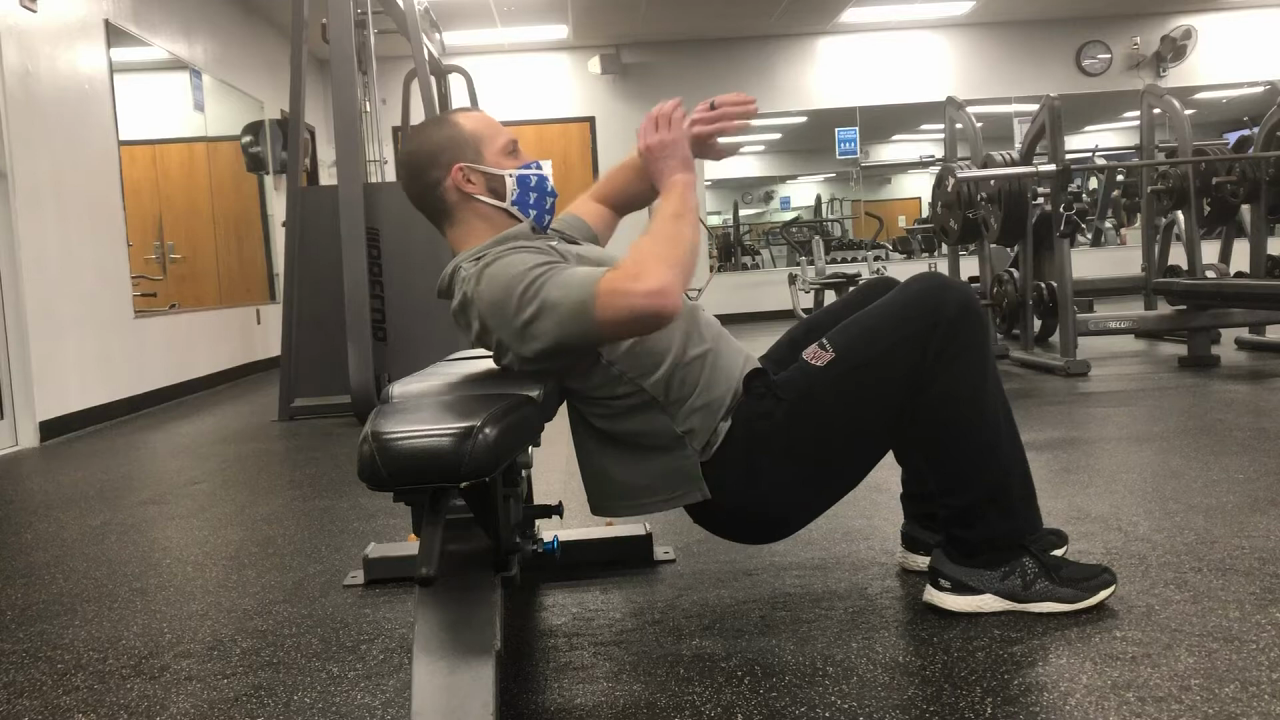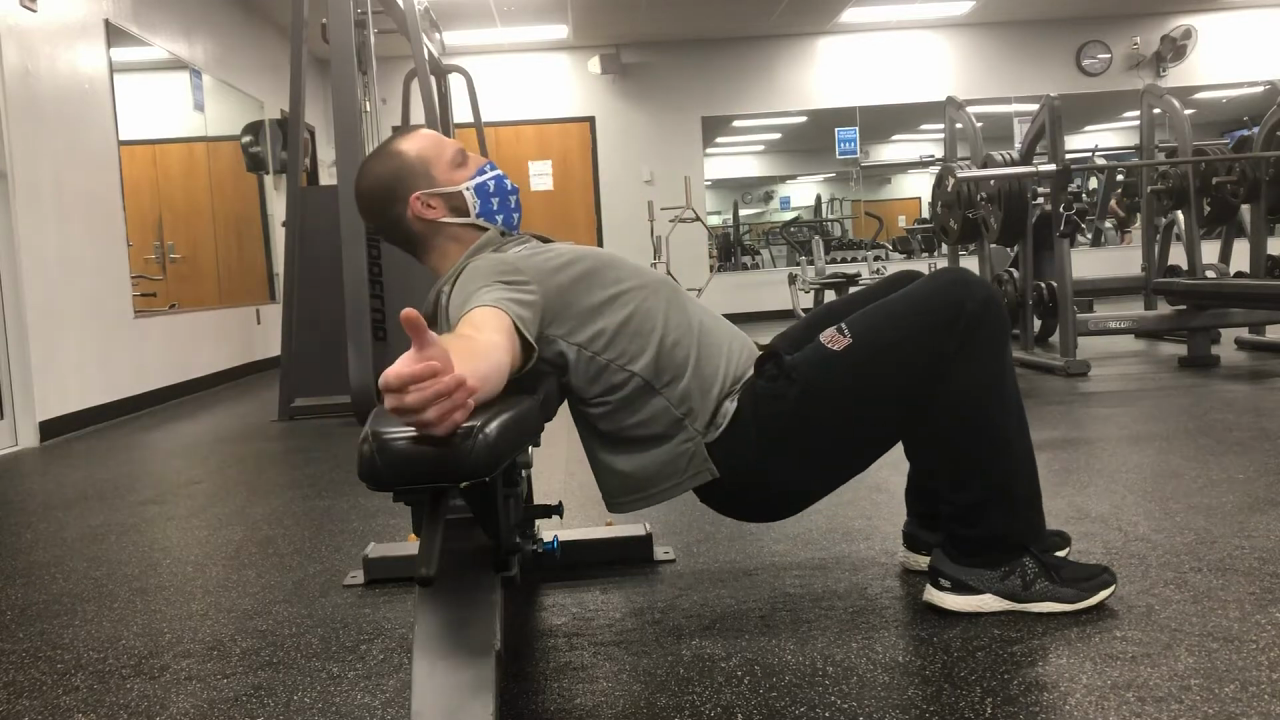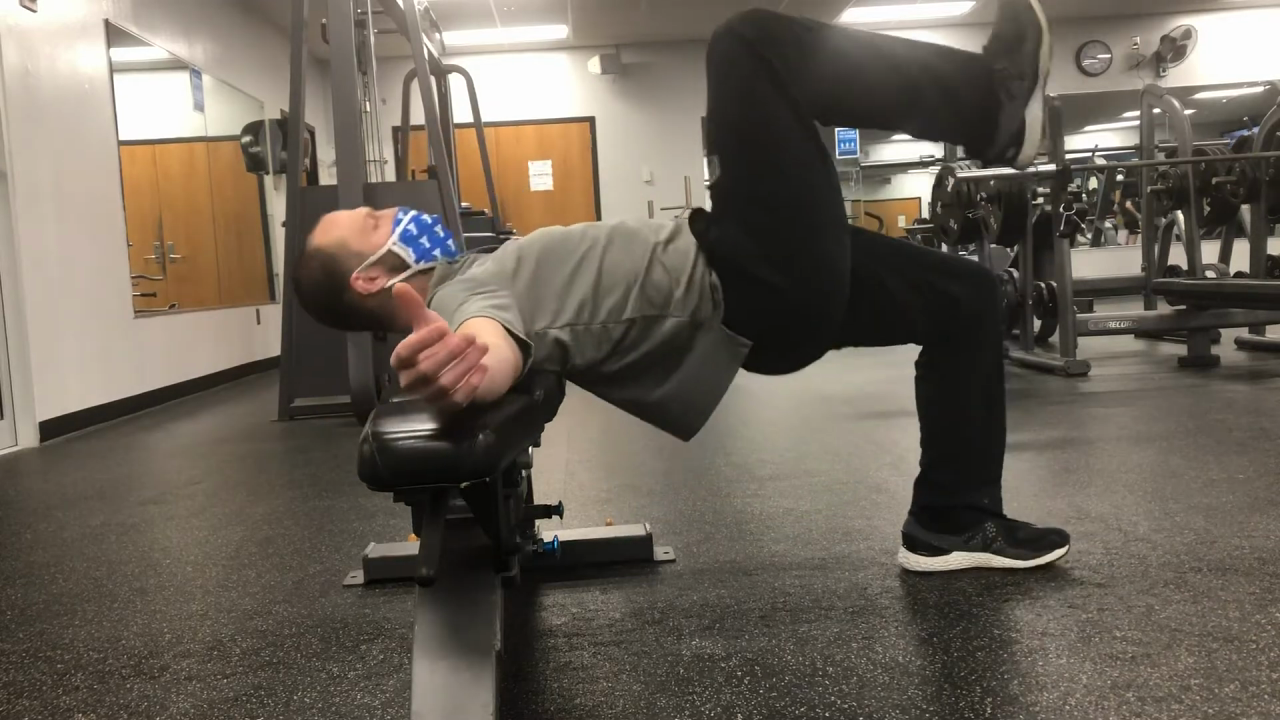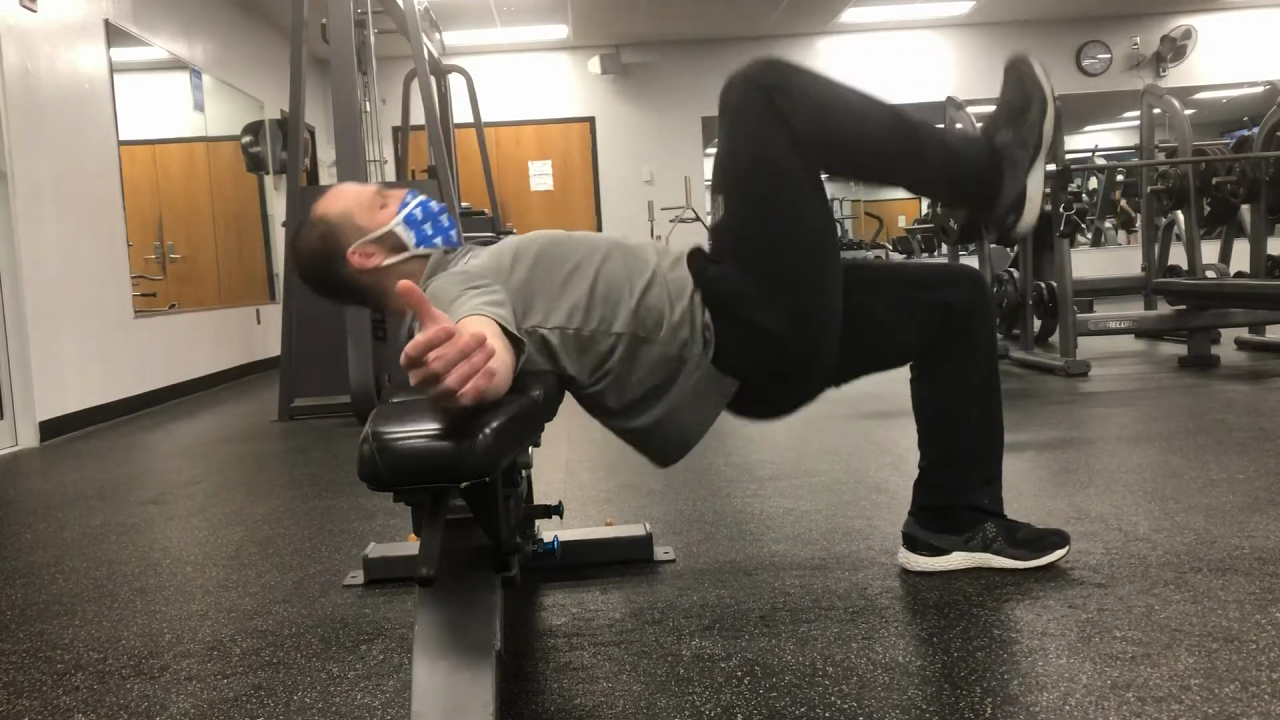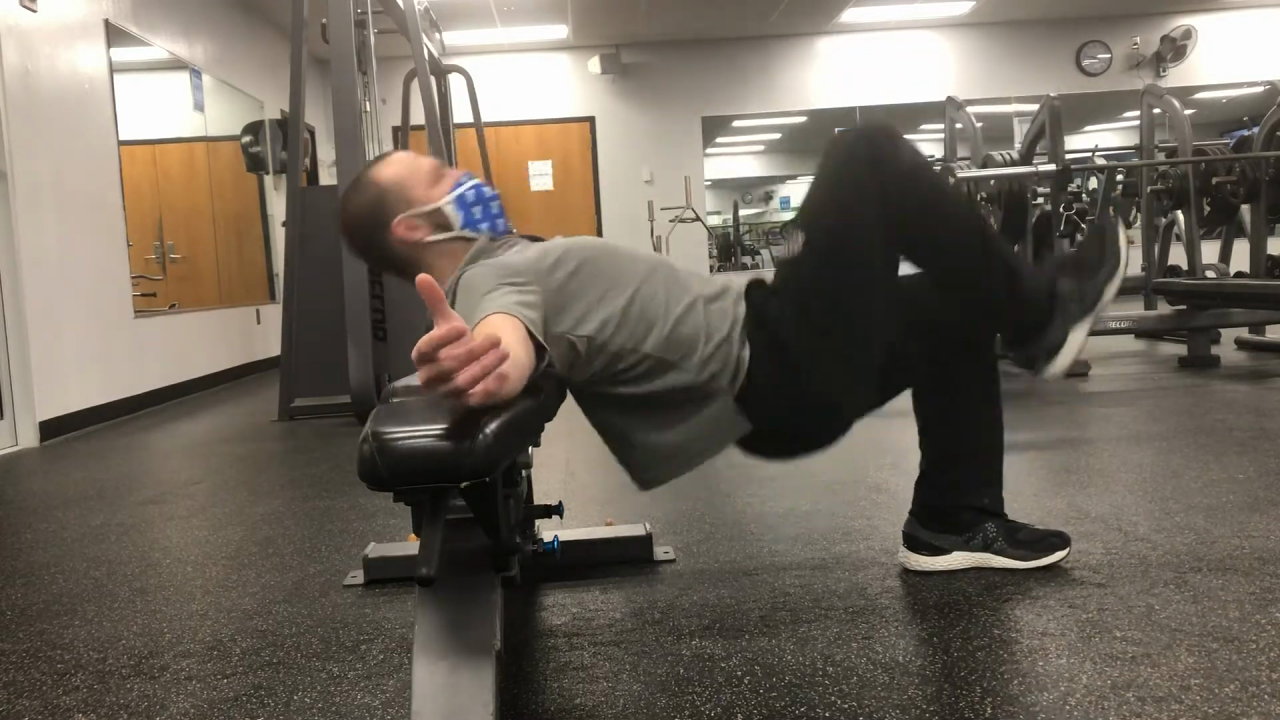
dt=1s
person 1, frame 1
left shoulder: (526, 243)
right shoulder: (505, 278)
left elbow: (607, 198)
right elbow: (653, 294)
left wrist: (673, 143)
right wrist: (678, 176)
left hip: (740, 414)
right hip: (745, 462)
left knee: (889, 299)
right knee: (939, 309)
left ankle: (938, 527)
right ankle: (990, 561)
person 1, frame 2
left shoulder: (502, 258)
right shoulder: (488, 282)
right elbow: (483, 341)
right wrist: (446, 376)
left hip: (747, 392)
right hip: (752, 440)
left knee: (912, 294)
right knee: (959, 306)
left ankle: (940, 526)
right ankle: (988, 559)
person 1, frame 3
left shoulder: (471, 275)
right shoulder: (462, 302)
right elbow: (491, 350)
right wrist: (459, 364)
left hip: (760, 286)
right hip: (754, 284)
left knee: (963, 295)
left ankle: (953, 521)
right ankle: (992, 115)
person 1, frame 4
left shoulder: (462, 272)
right shoulder: (453, 295)
right elbow: (486, 348)
right wrist: (465, 361)
left hip: (755, 326)
right hip: (752, 328)
left knee: (955, 300)
right knee: (763, 91)
left ankle: (952, 522)
right ankle: (990, 179)
person 1, frame 5
left shoulder: (500, 266)
right shoulder: (491, 284)
right elbow: (504, 347)
right wrist: (475, 361)
left hip: (758, 358)
right hip: (779, 373)
left knee: (951, 308)
right knee: (869, 159)
left ankle: (954, 522)
right ankle: (1037, 315)
